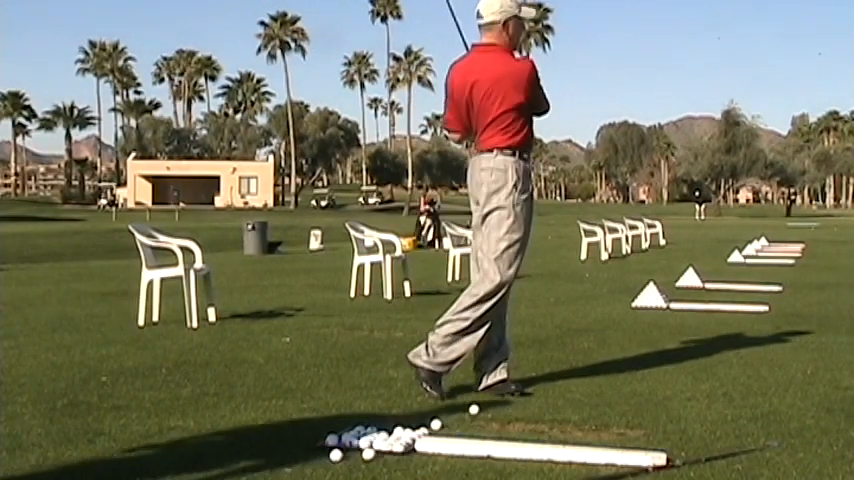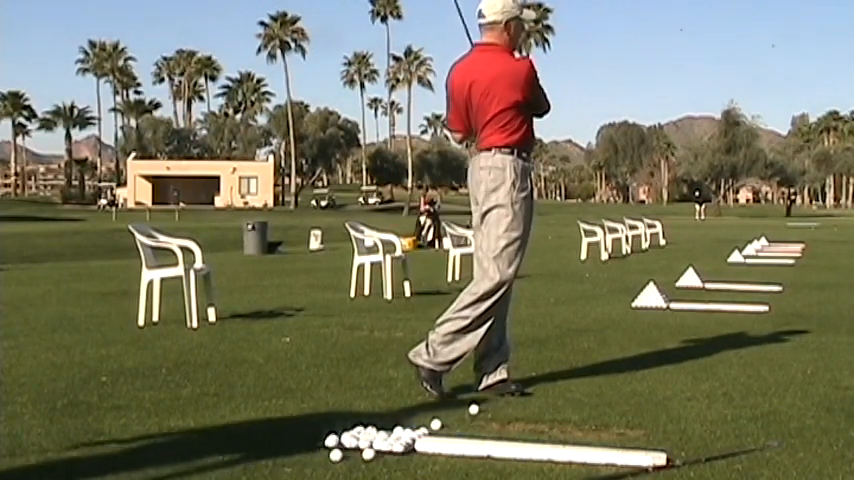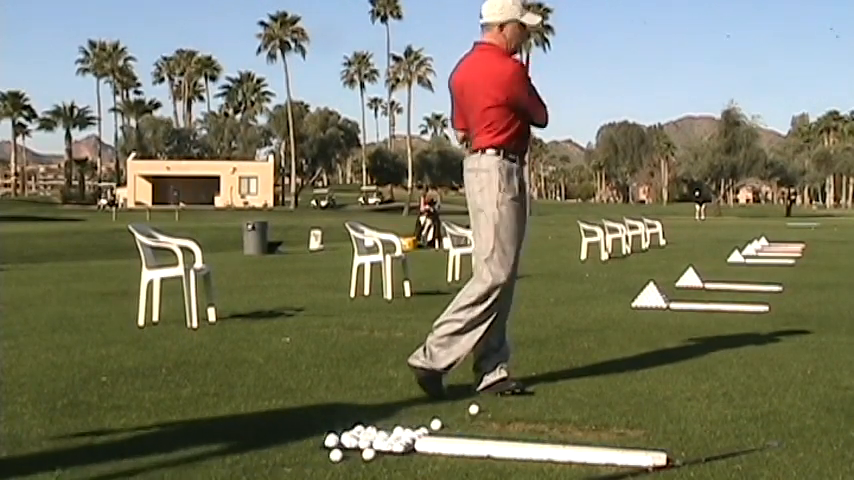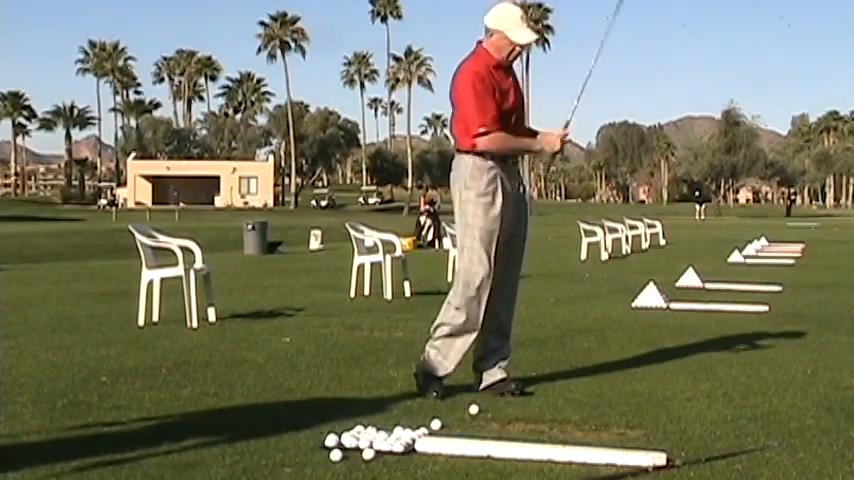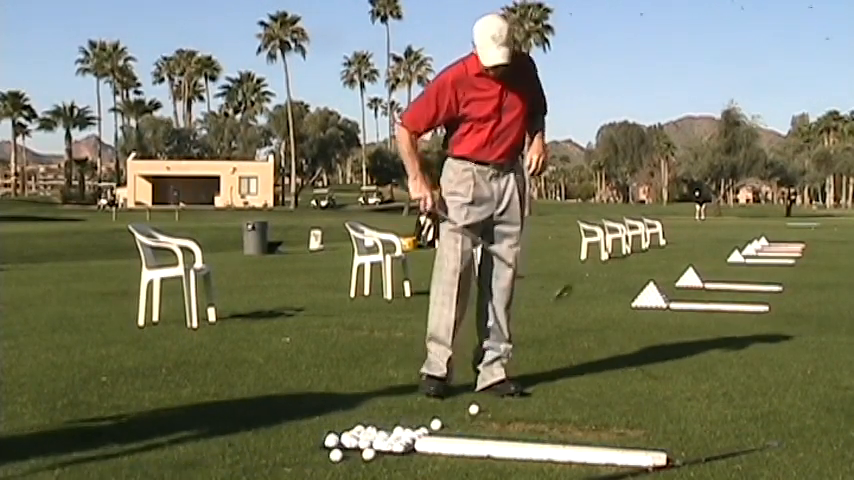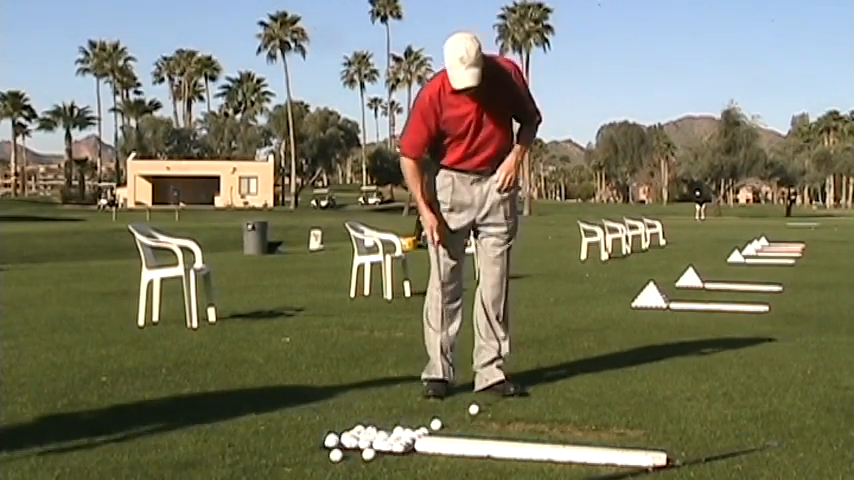
dt=0.3s
person 1, frame 1
left shoulder: (458, 71)
right shoulder: (522, 69)
left elbow: (456, 133)
right elbow: (541, 108)
left hip: (481, 166)
right hip: (508, 170)
left knee: (489, 273)
right knee: (496, 275)
left ankle: (491, 371)
right ankle: (433, 355)
person 1, frame 2
left shoulder: (459, 71)
right shoulder: (519, 69)
left elbow: (458, 134)
right elbow: (542, 108)
left hip: (482, 166)
right hip: (508, 170)
left knee: (493, 271)
right knee: (497, 273)
left ankle: (491, 371)
right ankle: (434, 354)
person 1, frame 3
left shoulder: (463, 69)
right shoulder: (509, 69)
right elbow: (541, 118)
left hip: (480, 165)
right hip: (499, 170)
left knee: (498, 274)
right knee: (493, 275)
left ankle: (491, 369)
right ankle: (432, 357)
person 1, frame 4
left shoulder: (505, 68)
right shoulder: (475, 72)
right elbow: (483, 138)
left wrist: (537, 134)
right wrist: (539, 142)
left hip: (508, 179)
right hip: (480, 176)
left knee: (504, 277)
right knee: (476, 274)
left ankle: (493, 368)
right ankle: (435, 363)
person 1, frame 5
left shoulder: (525, 68)
right shoulder: (454, 79)
left elbow: (536, 111)
right elbow: (406, 127)
left wrist: (537, 138)
right wrist: (417, 179)
left hip: (510, 178)
right hip: (465, 178)
left knee: (502, 276)
right knee: (452, 272)
left ankle: (492, 369)
right ankle: (436, 367)
person 1, frame 6
left shoulder: (509, 74)
right shoulder: (432, 95)
left elbow: (530, 120)
right elbow: (410, 157)
left wrist: (516, 158)
right wrist: (426, 212)
left hip: (495, 183)
right hip: (450, 185)
left knee: (494, 277)
right knee: (444, 278)
left ankle: (491, 370)
right ankle: (438, 370)
